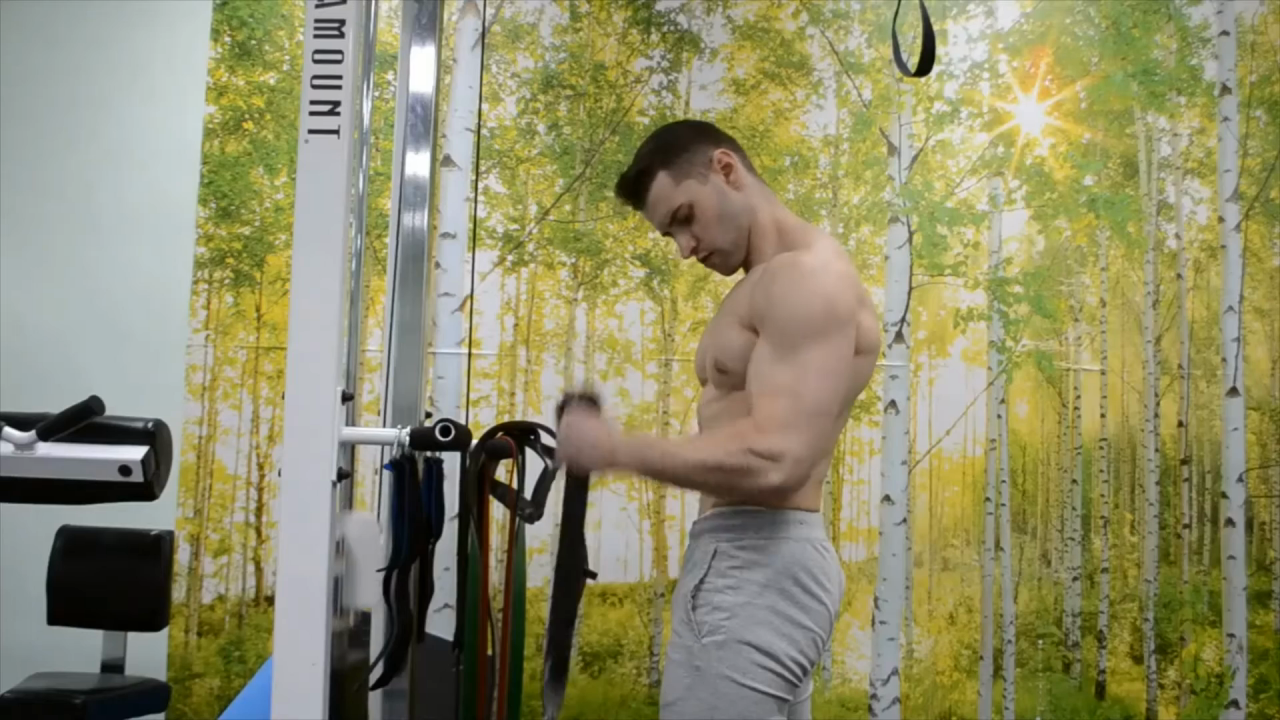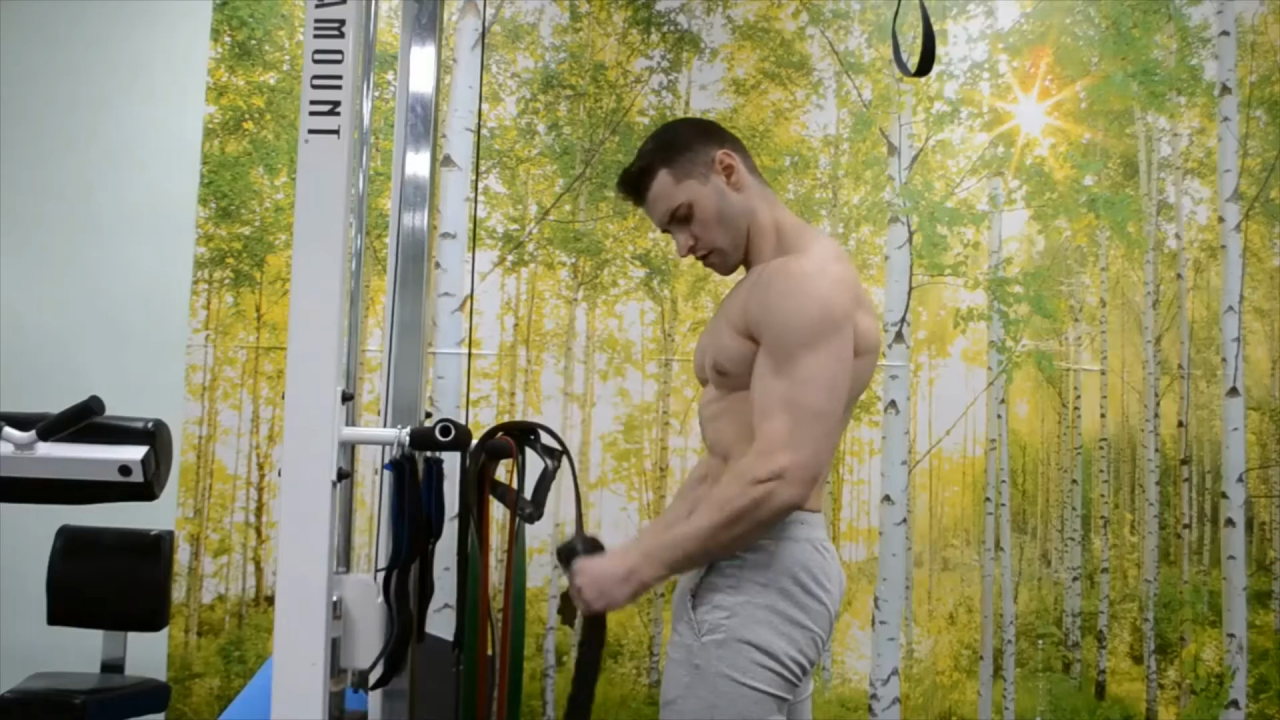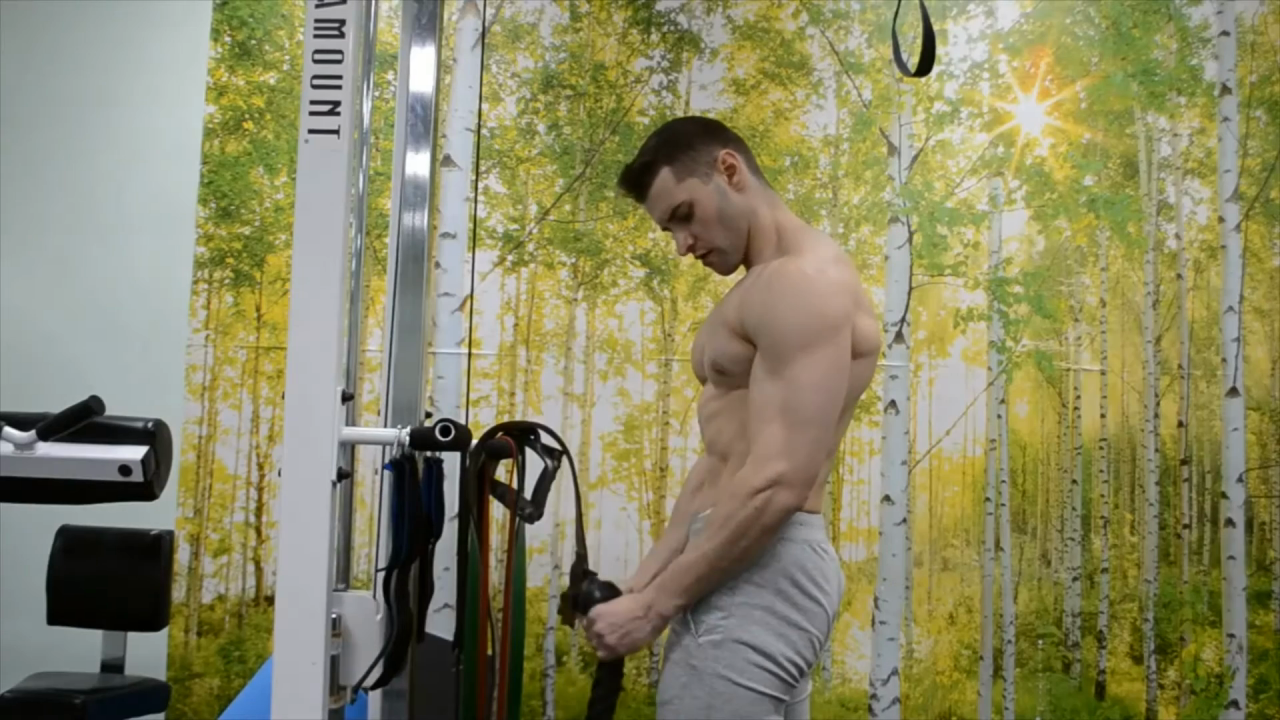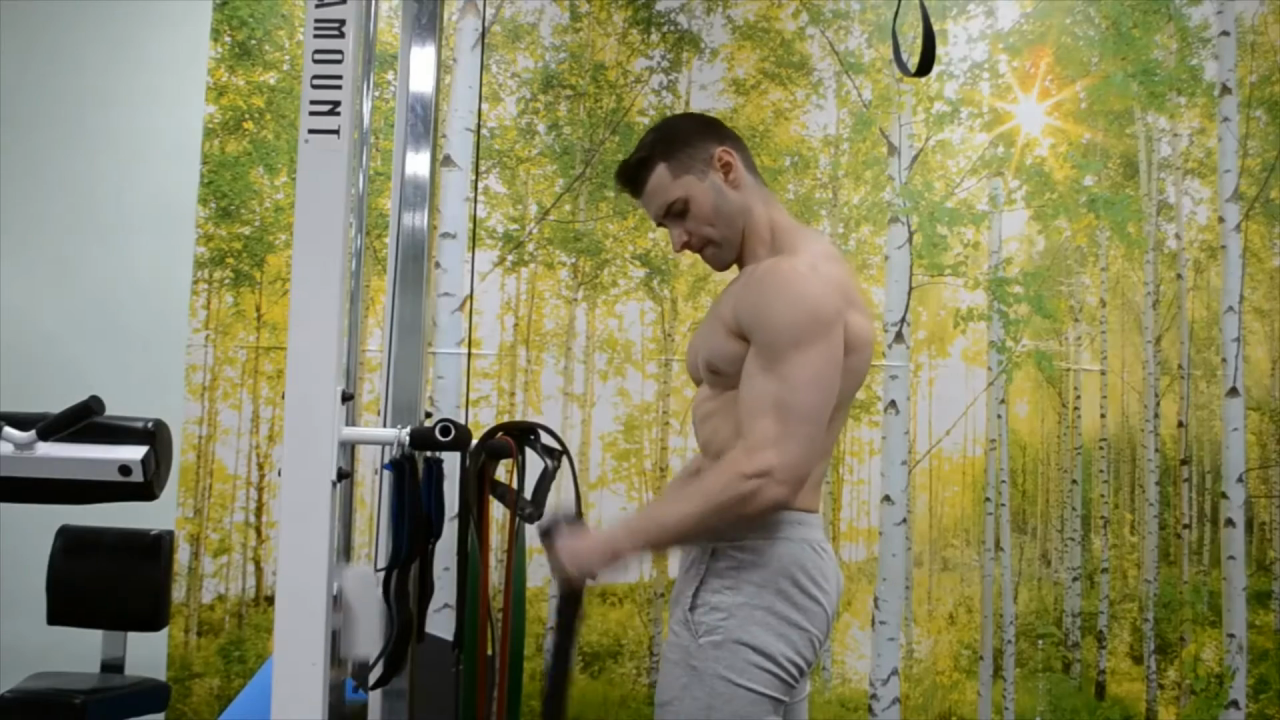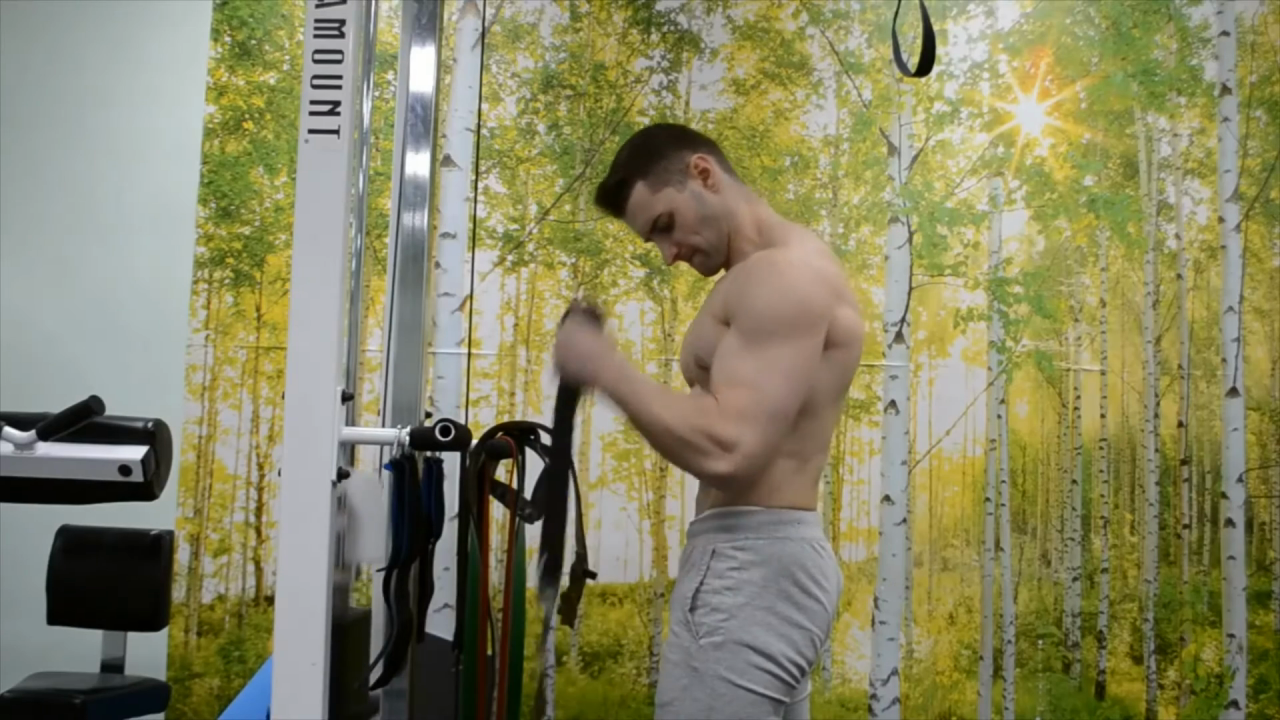
dt=0.3s
person 1, frame 1
left shoulder: (806, 276)
right shoulder: (770, 285)
left elbow: (772, 459)
left wrist: (616, 449)
right wrist: (633, 446)
left hip: (755, 567)
right hip: (757, 561)
person 1, frame 2
left shoulder: (804, 280)
right shoulder: (770, 287)
left elbow: (781, 475)
left wrist: (639, 567)
right wrist: (636, 552)
left hip: (758, 569)
right hip: (758, 564)
person 1, frame 3
left shoulder: (803, 283)
right shoulder: (771, 287)
left elbow: (778, 481)
left wrist: (655, 603)
right wrist: (645, 578)
left hip: (755, 573)
right hip: (756, 568)
person 1, frame 4
left shoulder: (797, 279)
right shoulder: (768, 283)
left elbow: (767, 474)
left wrist: (614, 542)
right wrist: (630, 536)
left hip: (753, 568)
right hip: (757, 561)
person 1, frame 5
left shoulder: (784, 273)
right shoulder: (766, 279)
left elbow: (726, 447)
right elbow: (720, 437)
left wrist: (607, 367)
right wrist: (615, 374)
left hip: (751, 565)
right hip: (760, 561)
